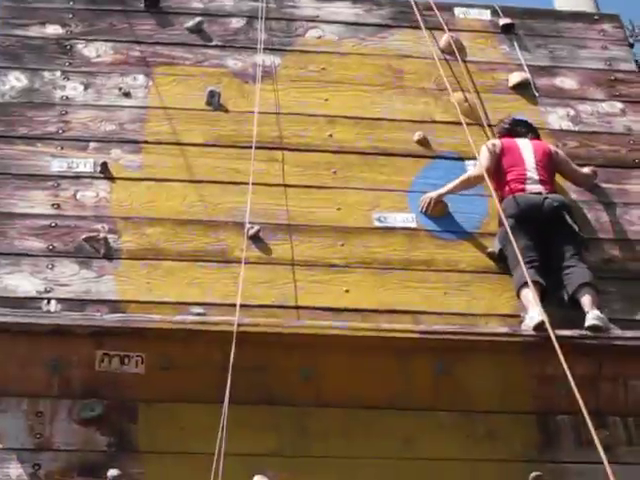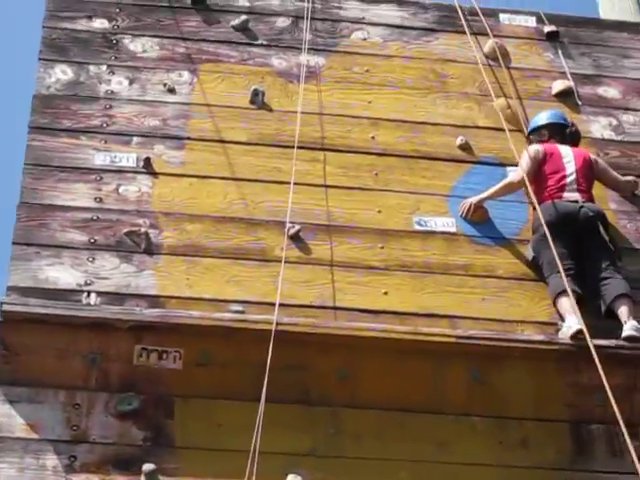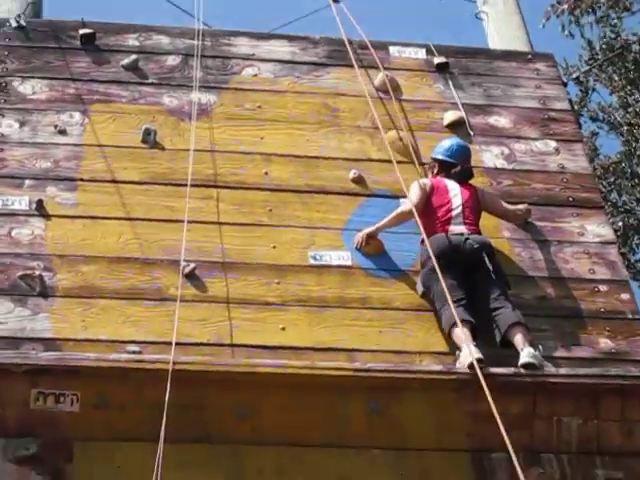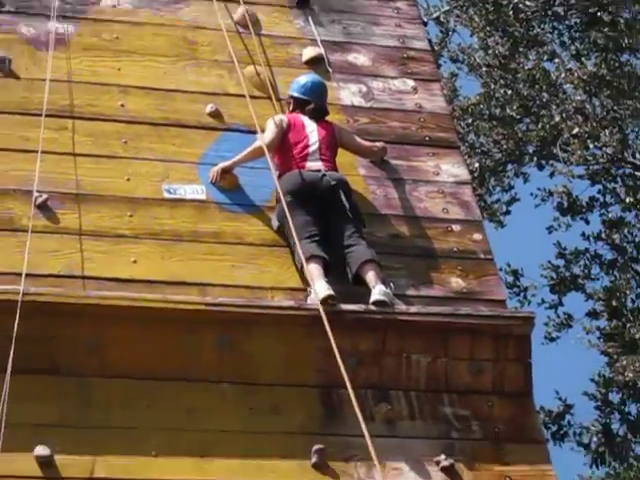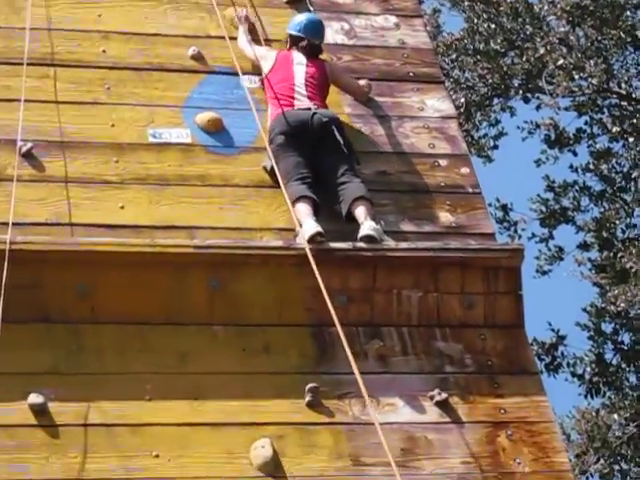
dt=0.7s
person 1, frame 1
left shoulder: (495, 145)
right shoulder: (548, 148)
left elbow: (479, 174)
right elbow: (584, 180)
left wrist: (441, 192)
right wrist: (589, 172)
left hip: (517, 205)
right hip: (554, 204)
left knee: (525, 264)
right knee: (571, 260)
left ankle: (533, 311)
right ankle: (592, 310)
person 1, frame 2
left shoulder: (536, 151)
right shoulder: (587, 157)
left elbow: (518, 180)
left wrist: (481, 198)
left hip: (552, 213)
right hip: (590, 213)
left knee: (559, 271)
right knee: (607, 271)
left ankle: (571, 319)
person 1, frame 3
left shoulder: (424, 184)
right shoulder: (476, 191)
left elbow: (409, 210)
right elbow: (515, 214)
left wrist: (375, 229)
right wrist: (523, 210)
left hip: (440, 247)
right hip: (478, 246)
left knee: (451, 302)
right knee: (498, 301)
left ankle: (468, 349)
right ankle: (525, 348)
person 1, frame 4
left shoulder: (281, 121)
right shoulder: (333, 129)
left elbow: (265, 145)
right elbow: (373, 151)
left wrist: (230, 163)
right wrist: (380, 148)
left hip: (297, 183)
right hip: (334, 183)
left knee: (306, 238)
right knee: (352, 237)
left ankle: (320, 285)
right ankle: (378, 286)
person 1, frame 5
left shoulder: (269, 56)
right shoulder: (326, 66)
left elbow: (243, 43)
right elbow: (361, 92)
left wrist: (243, 25)
right wrist: (364, 84)
left hip: (286, 123)
right hip: (324, 120)
left knee: (296, 178)
right knee: (345, 175)
left ankle: (308, 223)
right ankle: (367, 222)
